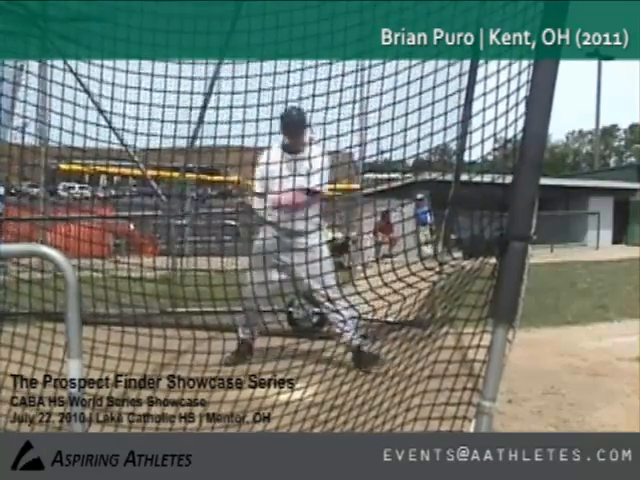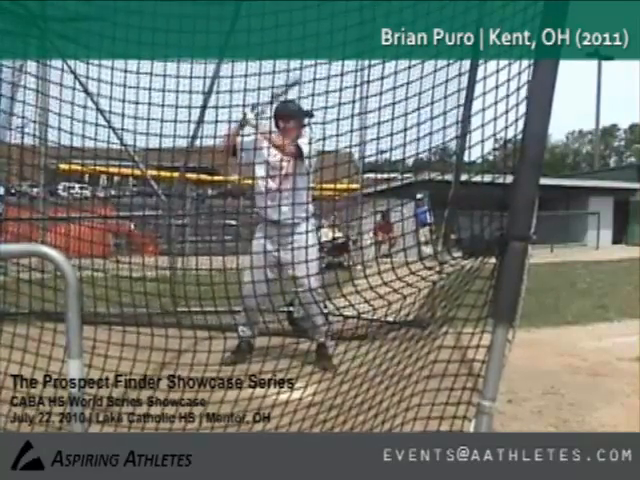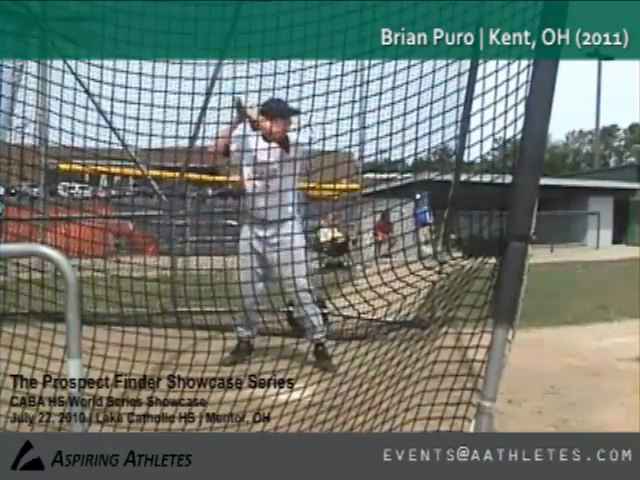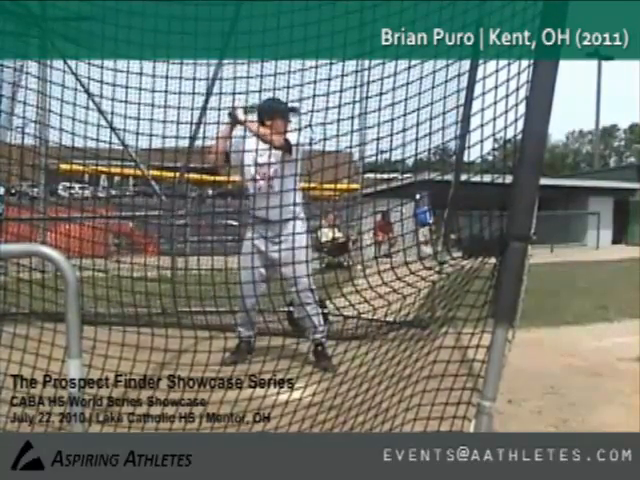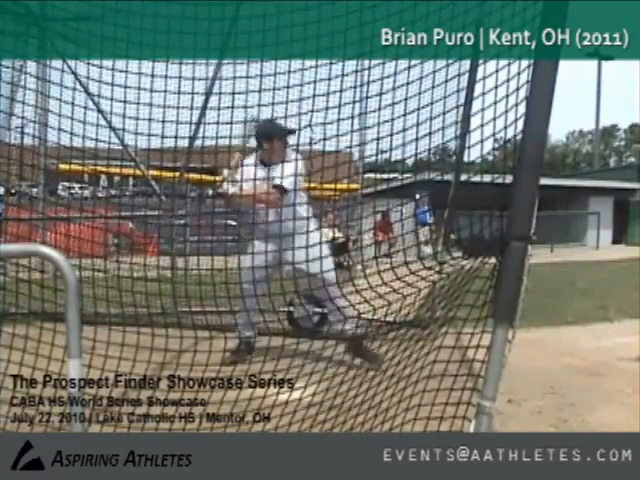
dt=0.5s
person 1, frame 1
left shoulder: (318, 155)
right shoulder: (268, 156)
left elbow: (309, 196)
right elbow: (257, 194)
left wrist: (275, 201)
right wrist: (255, 203)
left hip: (307, 234)
right hip: (272, 233)
left knee: (326, 290)
right knee: (255, 289)
left ankle: (358, 346)
right ankle: (246, 343)
person 1, frame 2
left shoulder: (306, 145)
right shoulder: (258, 144)
left elbow: (287, 150)
right elbow: (226, 149)
left wrist: (257, 127)
right wrist: (242, 125)
left hip: (300, 229)
right hip: (267, 229)
left knee: (309, 288)
right knee: (252, 287)
left ankle: (323, 345)
right ankle: (245, 342)
person 1, frame 3
left shoulder: (295, 144)
right shoulder: (246, 142)
left elbow: (275, 135)
right elbow: (217, 149)
left wrist: (250, 113)
right wrist: (237, 121)
left hip: (285, 227)
right hip: (253, 227)
left knee: (299, 287)
right knee: (246, 288)
left ankle: (319, 345)
right ankle: (244, 342)
person 1, frame 4
left shoulder: (294, 142)
right shoulder: (245, 144)
left elbow: (276, 141)
right elbow: (215, 157)
left wrist: (244, 121)
right wrist: (231, 125)
left hip: (290, 227)
right hip: (257, 227)
left knee: (302, 286)
right knee: (248, 288)
left ankle: (319, 345)
right ankle: (245, 342)
person 1, frame 5
left shoulder: (292, 162)
right shoulder: (248, 166)
left elbow: (272, 197)
right elbow: (244, 202)
left wrist: (238, 193)
left hip: (304, 236)
right hip: (267, 238)
left knee: (329, 287)
right knee: (249, 289)
left ankle: (354, 338)
right ankle: (245, 342)
